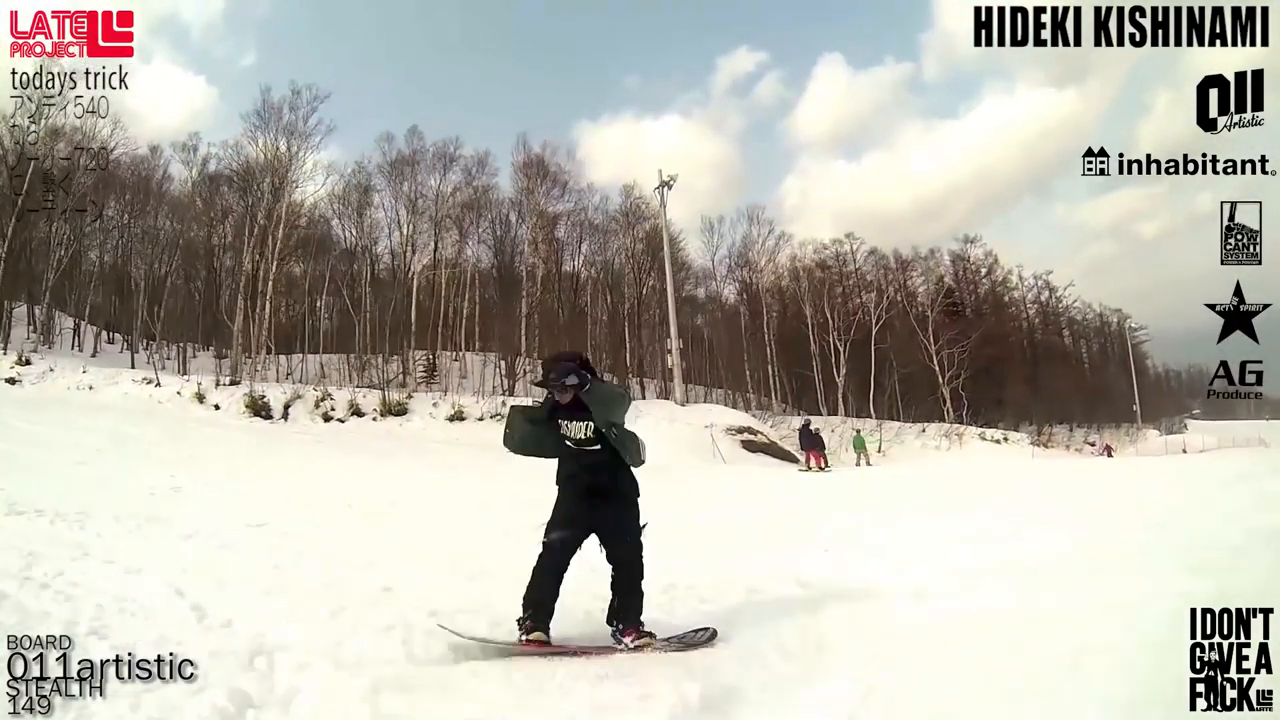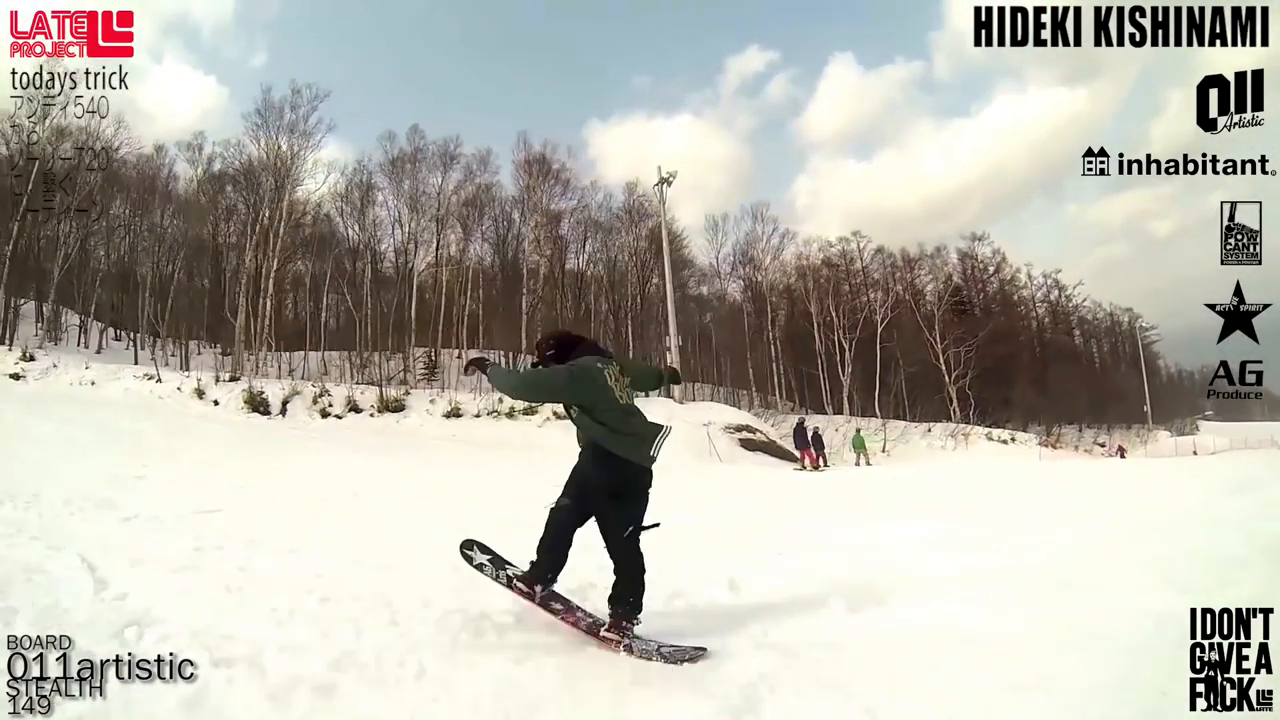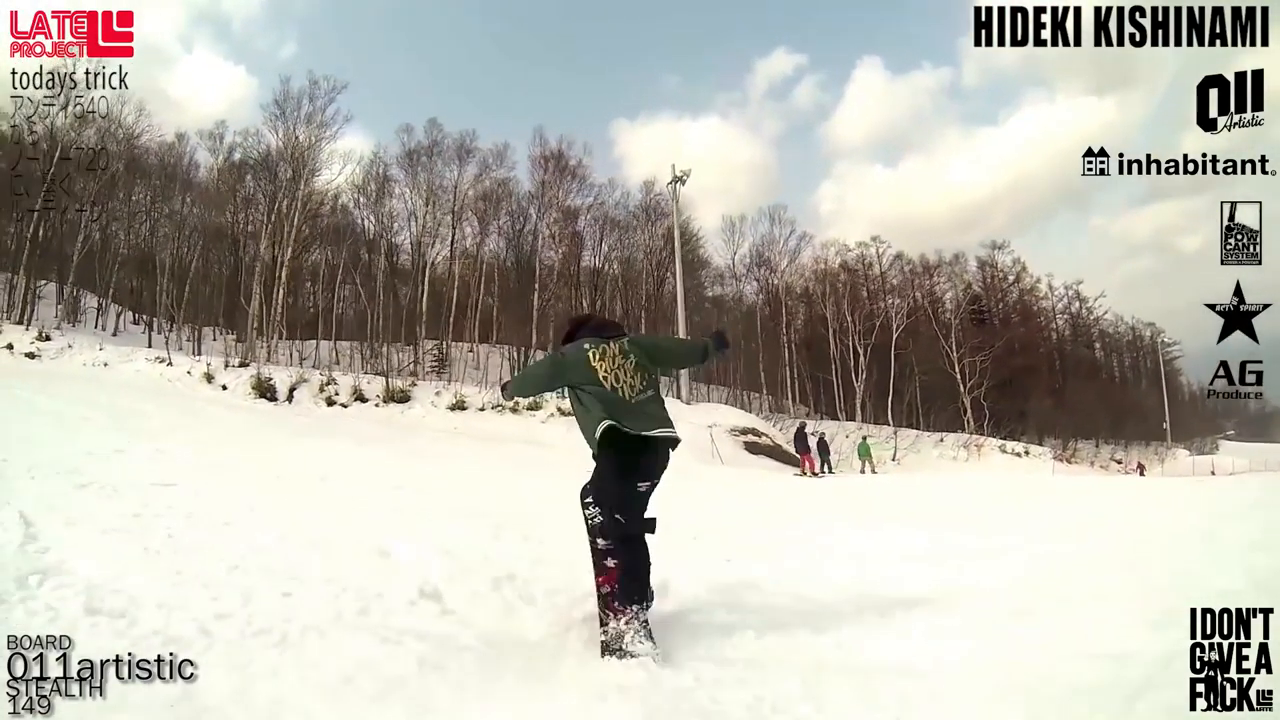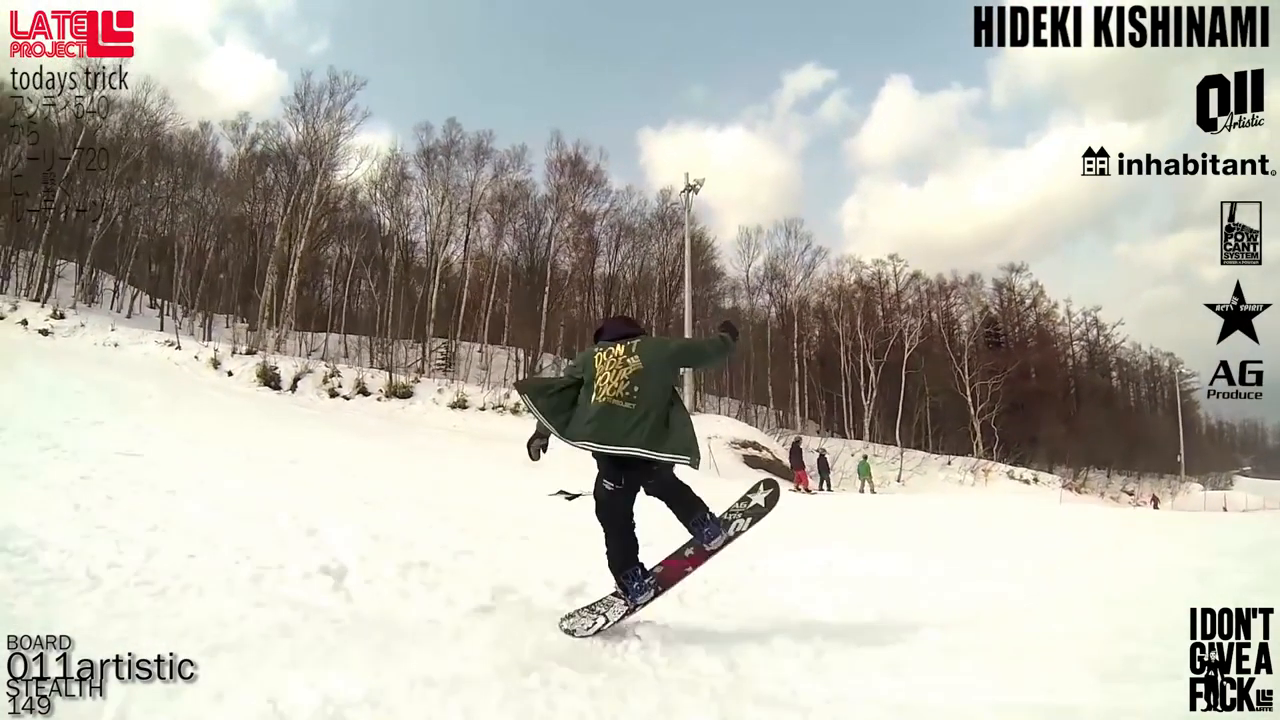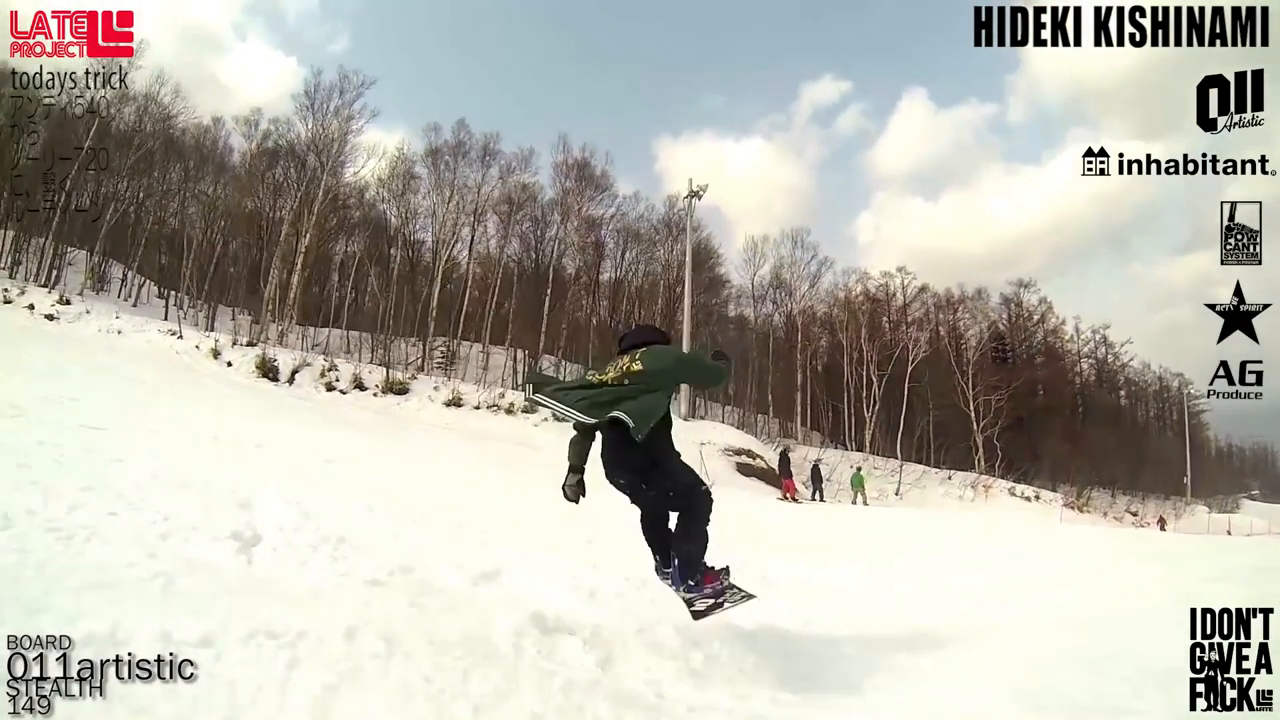
dt=0.3s
person 1, frame 1
left shoulder: (606, 397)
right shoulder: (556, 400)
left elbow: (615, 403)
left wrist: (579, 380)
left hip: (616, 490)
right hip: (575, 488)
left knee: (627, 556)
right knee: (555, 550)
left ankle: (626, 625)
right ankle: (533, 622)
person 1, frame 2
left shoulder: (575, 371)
right shoulder: (608, 362)
left elbow: (521, 385)
right elbow: (644, 375)
left wrist: (486, 368)
right wrist: (664, 376)
left hip: (623, 468)
right hip: (594, 461)
left knee: (622, 544)
right knee: (562, 517)
left ankle: (624, 616)
right ankle: (539, 577)
person 1, frame 3
left shoulder: (572, 354)
right shoulder: (636, 345)
left elbow: (533, 378)
right elbow: (685, 351)
left wrist: (510, 389)
right wrist: (713, 344)
left hip: (623, 448)
right hip: (648, 442)
left knee: (623, 526)
right knee: (595, 495)
left ankle: (632, 602)
right ankle: (611, 552)
person 1, frame 4
left shoulder: (589, 358)
right shoulder: (657, 347)
left elbow: (559, 393)
right elbow: (711, 351)
left wrist: (540, 435)
right wrist: (727, 337)
left hip: (612, 456)
right hip: (655, 448)
left knee: (615, 523)
right knee: (668, 487)
left ankle: (634, 584)
right ankle: (707, 531)
person 1, frame 5
left shoulder: (607, 371)
right shoulder: (665, 355)
left elbow: (583, 426)
right elbow: (715, 376)
left wrist: (575, 470)
right wrist: (721, 362)
left hip: (616, 462)
right hip: (650, 454)
left knee: (653, 508)
right knee: (696, 501)
left ankle: (669, 565)
right ankle: (690, 576)
